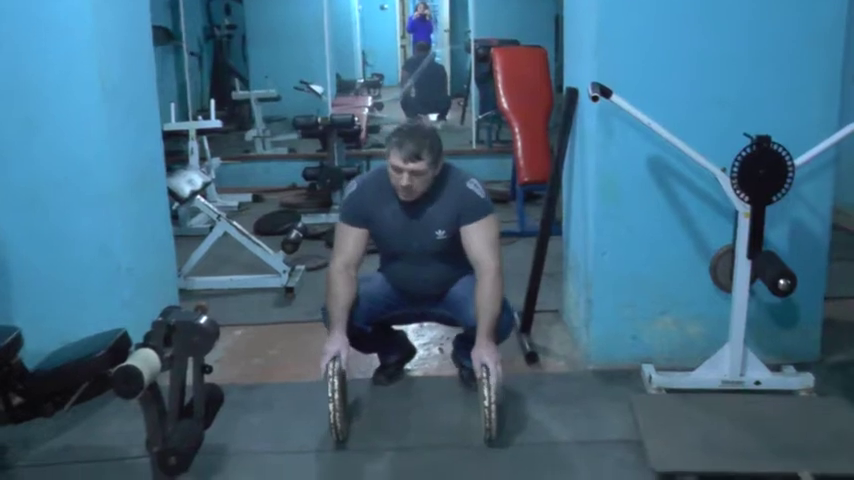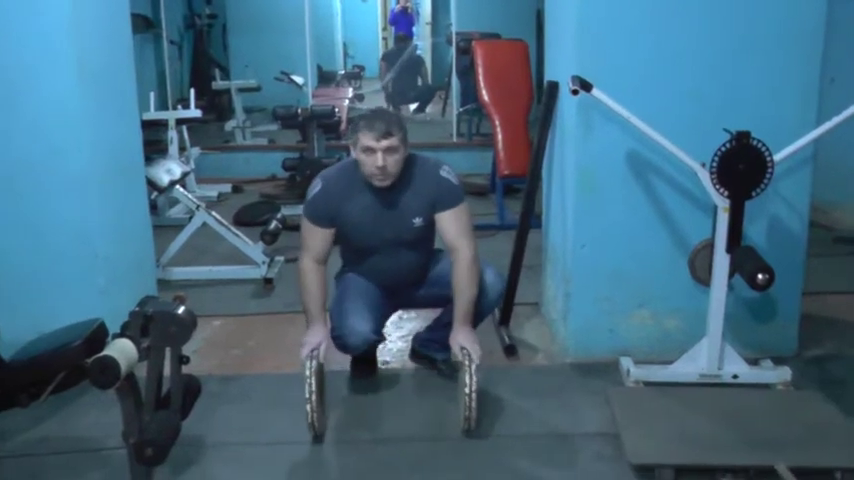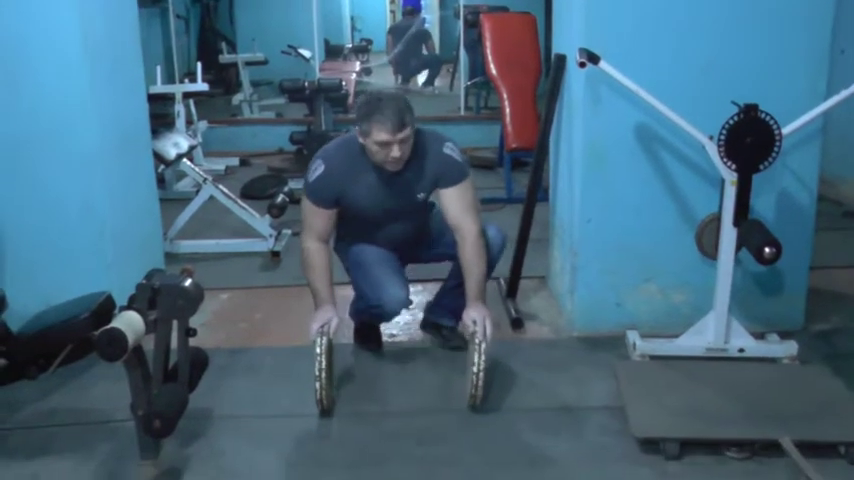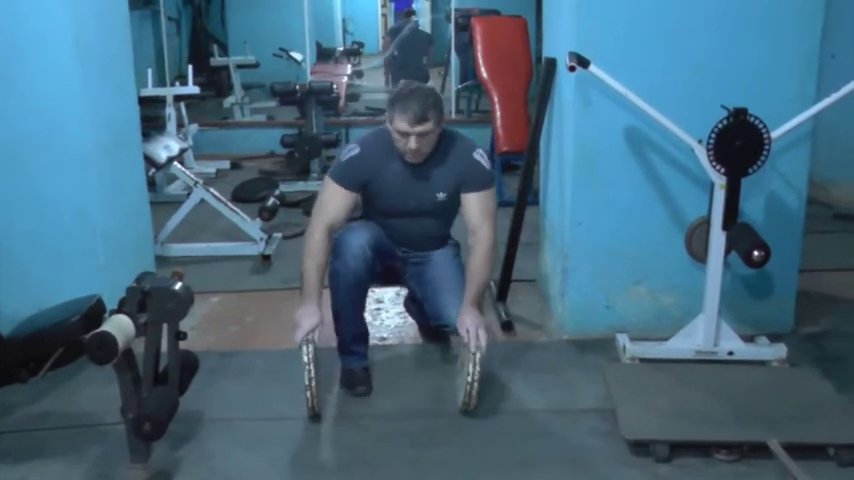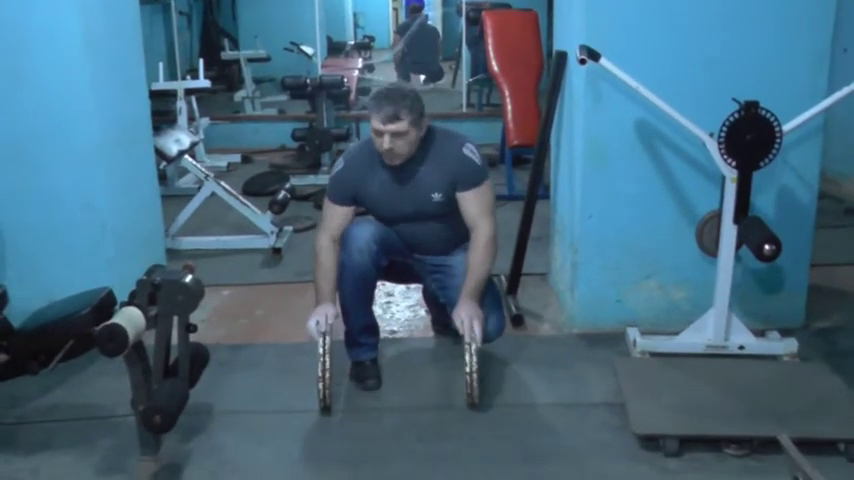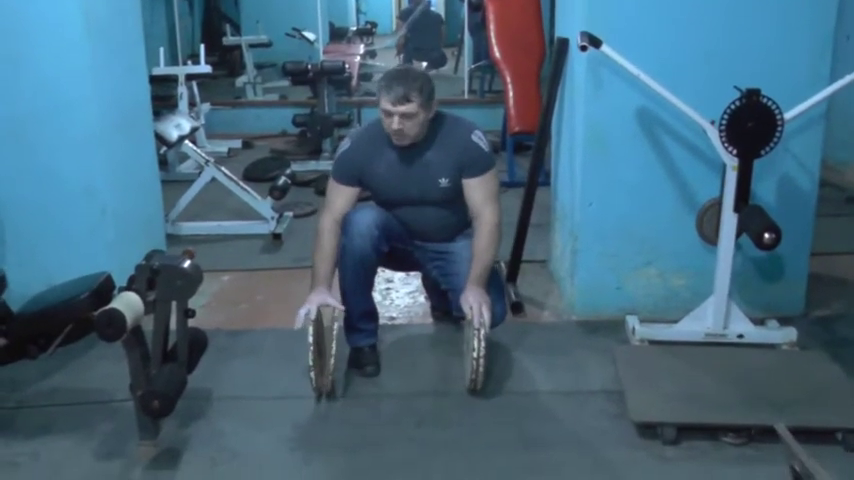
dt=0.7s
person 1, frame 1
left shoulder: (466, 191)
right shoulder: (363, 191)
left elbow: (488, 267)
right elbow: (343, 265)
left wrist: (485, 340)
right wrist: (337, 331)
left hip: (455, 284)
right hip: (394, 287)
left knee: (498, 322)
right knee: (338, 313)
left ankle: (466, 355)
right ankle: (394, 352)
person 1, frame 2
left shoulder: (437, 178)
right shoulder: (328, 188)
left elbow: (463, 251)
right elbow: (312, 260)
left wrist: (461, 325)
right wrist: (316, 324)
left hip: (425, 273)
right hip: (364, 280)
left knee: (491, 284)
right knee: (353, 335)
left ankle: (430, 347)
right ankle: (365, 350)
person 1, frame 3
left shoulder: (440, 152)
right shoulder: (330, 165)
left elbow: (467, 227)
right elbow: (315, 240)
left wrist: (475, 301)
right wrist: (325, 305)
left hip: (422, 231)
right hip: (364, 244)
left knee: (492, 240)
right knee: (392, 299)
left ankle: (440, 317)
right ankle: (364, 318)
person 1, frame 4
left shoulder: (468, 158)
right shoulder: (362, 152)
left elbow: (481, 234)
right elbow: (322, 225)
left wrist: (471, 307)
right wrist: (310, 302)
left hip: (432, 252)
right hip: (379, 245)
left knee: (454, 318)
right knee: (353, 242)
left ankle: (421, 308)
right ankle: (352, 358)
person 1, frame 5
left shoulder: (459, 154)
right shoulder: (352, 165)
left elbow: (483, 229)
right elbow: (328, 238)
left wrist: (469, 299)
right wrist: (325, 302)
left hip: (449, 255)
right hip: (393, 253)
left knee: (487, 327)
right knee: (358, 237)
left ankle: (439, 301)
right ankle: (362, 351)
person 1, frame 6
left shoulder: (466, 139)
right shoulder: (358, 146)
left elbow: (486, 216)
right elbow: (331, 218)
left wrist: (475, 285)
right wrist: (320, 287)
left hip: (450, 242)
right hip: (395, 239)
left knee: (489, 312)
right knee: (359, 222)
left ankle: (439, 287)
right ankle: (362, 338)
